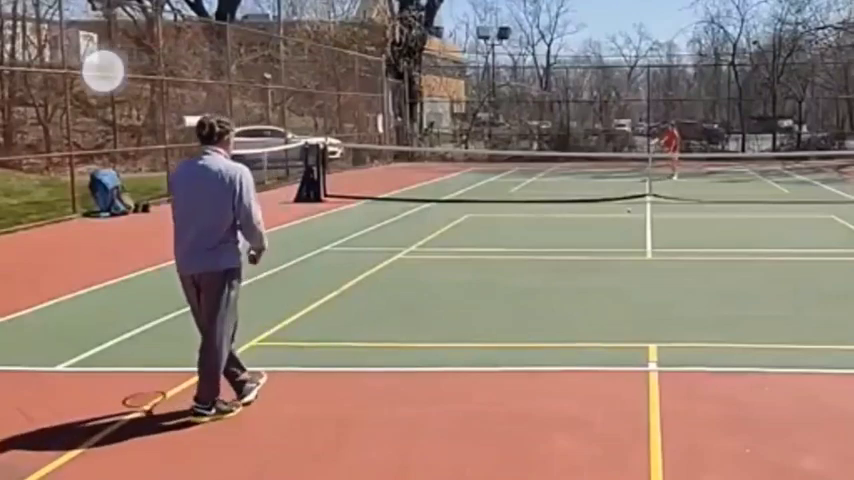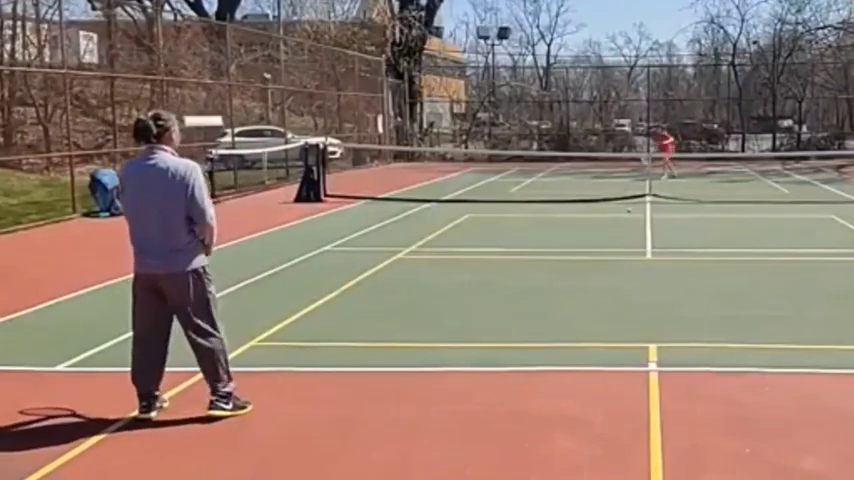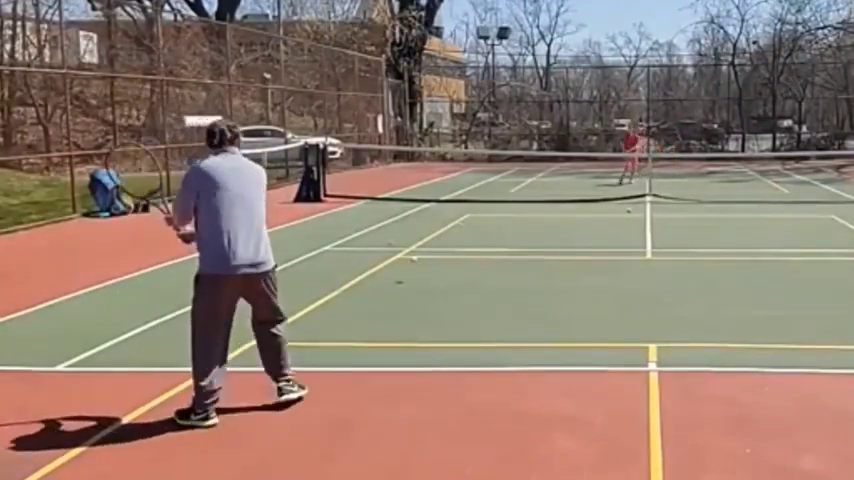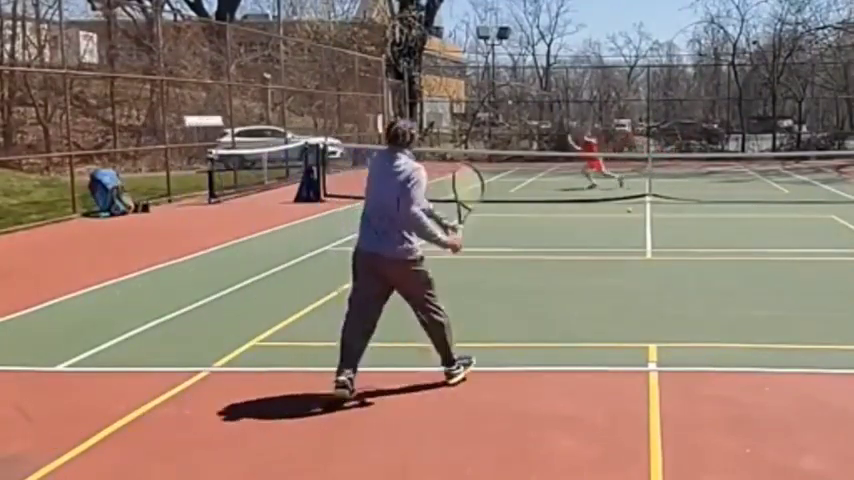
dt=1s
person 1, frame 1
left shoulder: (180, 172)
right shoulder: (236, 172)
left elbow: (179, 218)
right elbow: (251, 222)
right wrist: (259, 247)
left hip: (187, 264)
right hip: (220, 264)
left knee: (215, 330)
right knee: (217, 333)
left ankle: (242, 381)
right ankle: (205, 402)
person 1, frame 2
left shoulder: (128, 172)
right shoulder: (186, 169)
left elbow: (132, 215)
right elbow: (206, 222)
right wrist: (206, 246)
left hip: (146, 268)
right hip: (184, 266)
left knee: (147, 335)
right knee: (206, 332)
left ankle: (147, 399)
right ankle: (222, 396)
person 1, frame 3
left shoulder: (200, 170)
right shoulder: (257, 172)
left elbow: (181, 217)
left wrist: (184, 228)
left hip: (217, 268)
right hip: (259, 264)
left knee: (208, 337)
right knee: (270, 324)
left ankle: (204, 406)
right ankle: (285, 383)
person 1, frame 4
left shoulder: (378, 162)
right shoulder: (413, 169)
right elbow: (413, 214)
left wrist: (440, 220)
right wrist: (445, 240)
left hip: (367, 252)
right hip: (400, 255)
left knee: (359, 315)
right knee: (431, 310)
left ankle: (345, 377)
right ankle: (452, 366)
